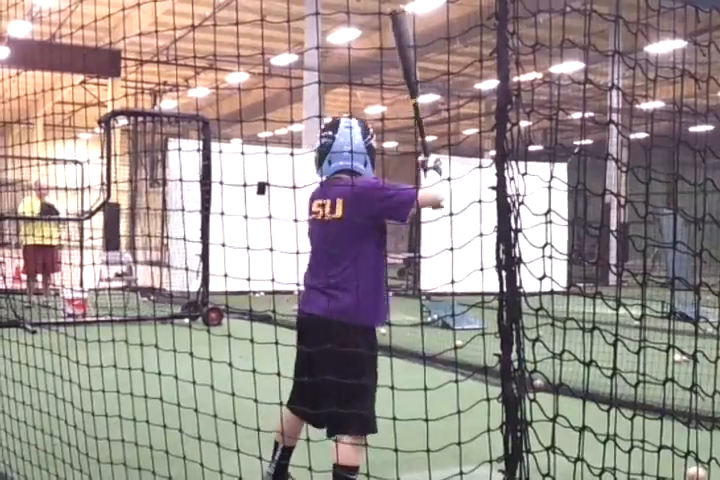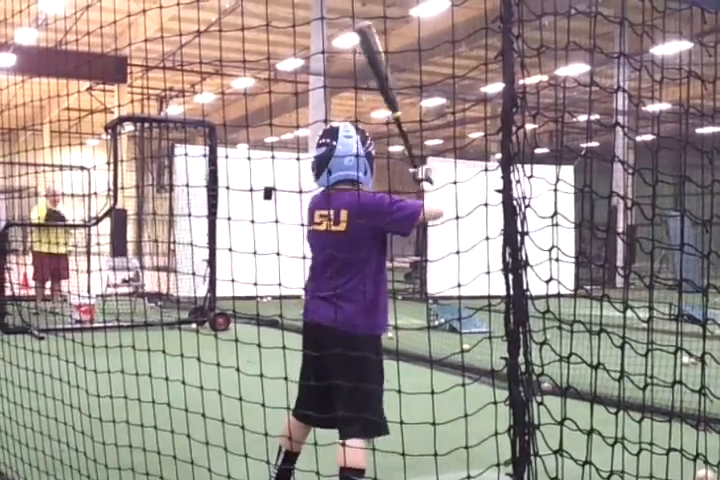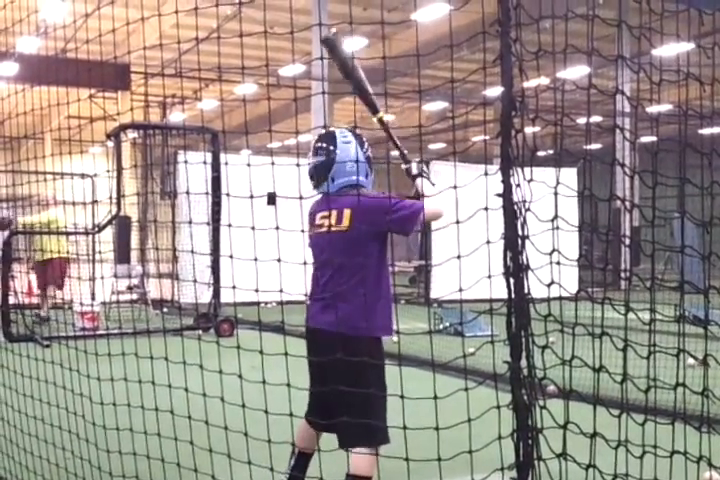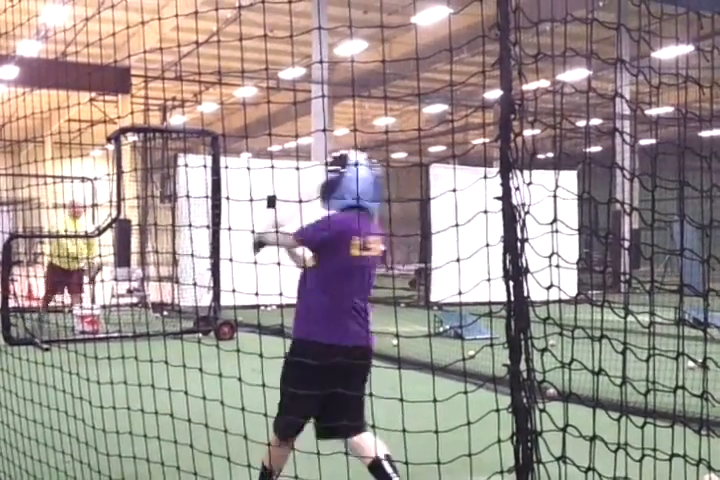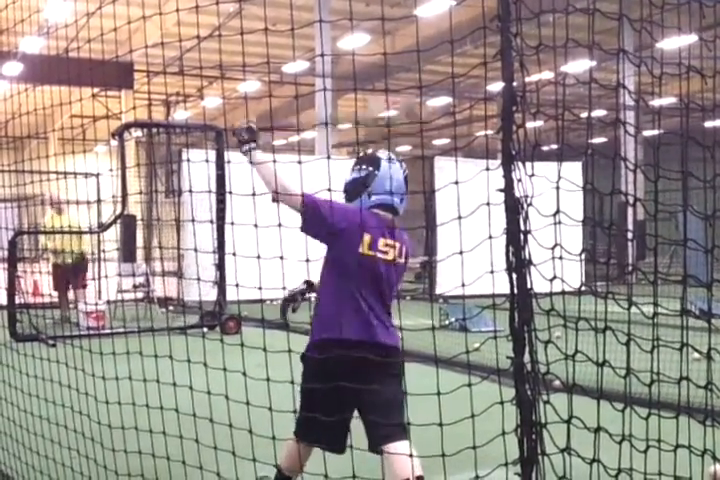
dt=1s
person 1, frame 1
left shoulder: (318, 196)
right shoulder: (366, 193)
right elbow: (434, 198)
left wrist: (405, 200)
left hip: (311, 314)
right hip: (349, 320)
left knee: (302, 401)
right knee: (353, 419)
person 1, frame 2
left shoulder: (316, 205)
right shoulder: (369, 205)
right elbow: (434, 210)
left wrist: (395, 210)
left hip: (316, 323)
right hip: (355, 330)
left knee: (305, 409)
right knee: (358, 425)
person 1, frame 3
left shoulder: (319, 211)
right shoulder: (370, 206)
right elbow: (435, 210)
left wrist: (409, 196)
right wrist: (420, 179)
left hip: (320, 328)
right hip: (356, 333)
left knee: (319, 412)
right knee: (366, 432)
person 1, frame 4
left shoulder: (335, 224)
right shoulder: (374, 233)
left elbow: (291, 241)
left wrist: (271, 237)
left hip: (314, 343)
right hip: (355, 346)
left knee: (285, 428)
right knee: (355, 429)
person 1, frame 5
left shoulder: (349, 221)
right shoulder: (401, 242)
left elbow: (292, 197)
left wrist: (251, 150)
right wrist: (317, 287)
left hip: (334, 348)
right hip: (381, 350)
left knee: (307, 433)
right knee: (394, 439)
person 2, frame 1
left shoulder: (51, 203)
right shoulder: (27, 202)
right elbow: (23, 217)
left wrist: (54, 215)
right wrist: (39, 214)
left hip: (50, 243)
right hip: (32, 243)
left knee: (48, 272)
right knee: (32, 273)
left ankle: (46, 298)
right ankle: (30, 299)
person 2, frame 2
left shoulder: (63, 210)
right shoulder: (39, 208)
right elbow: (34, 224)
left wrist: (63, 221)
right wrist: (46, 220)
left hip: (59, 250)
right hip: (42, 249)
left knee: (57, 279)
right knee: (40, 278)
left ankle: (55, 305)
right ankle: (39, 305)
person 2, frame 3
left shoulder: (56, 214)
right shoulder: (43, 218)
left elbow: (35, 220)
right elbow: (36, 240)
left wrist: (20, 221)
right wrist: (33, 259)
left hip: (56, 257)
right hip: (41, 257)
left knee: (51, 284)
right knee: (42, 287)
left ankle: (44, 313)
right ankle: (44, 314)
person 2, frame 4
right shoulder: (62, 220)
left elbow: (92, 245)
right elbow: (60, 239)
left wrist: (92, 263)
right wrist: (72, 252)
left hip: (76, 266)
right hip: (57, 263)
left knee: (76, 293)
right knee: (50, 292)
right ankle: (43, 312)
person 2, frame 5
left shoulder: (73, 217)
right shoulder: (47, 220)
left elbow: (82, 235)
right elbow: (44, 239)
left wrist: (81, 254)
right wrist: (51, 247)
left hip: (75, 259)
right hip: (58, 261)
left knee: (78, 287)
right knee: (61, 290)
right ankle: (65, 315)
